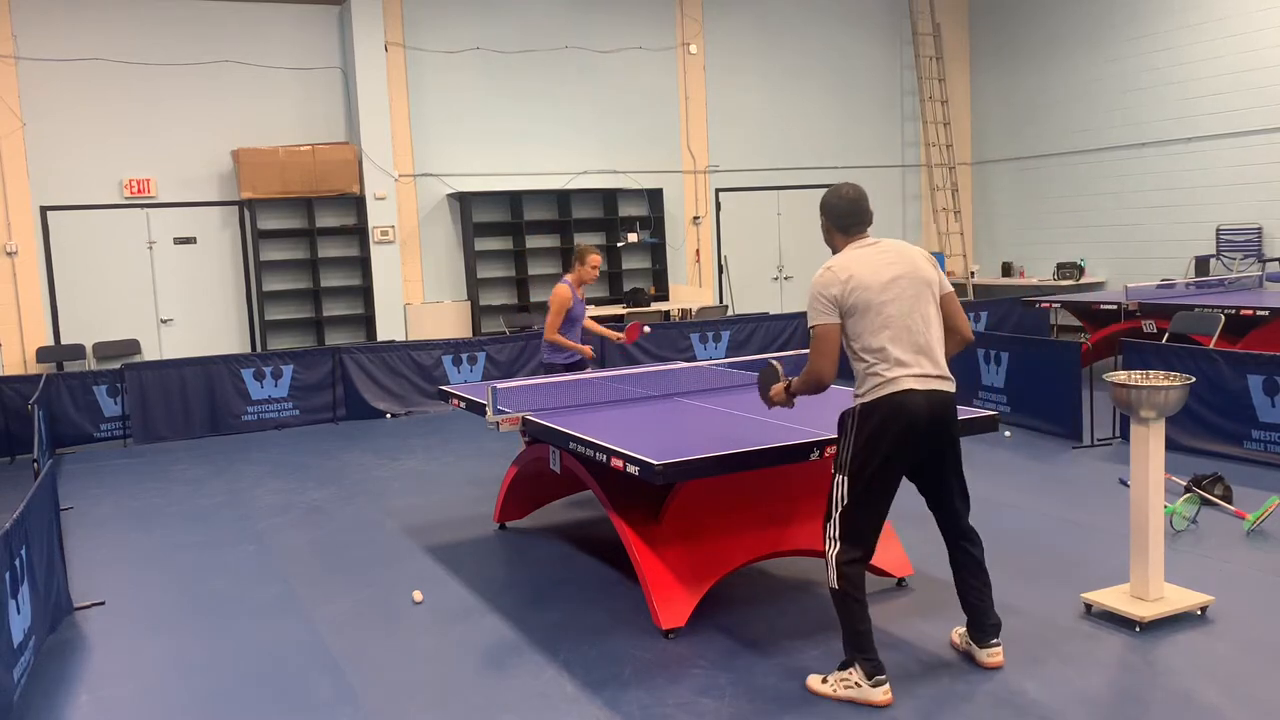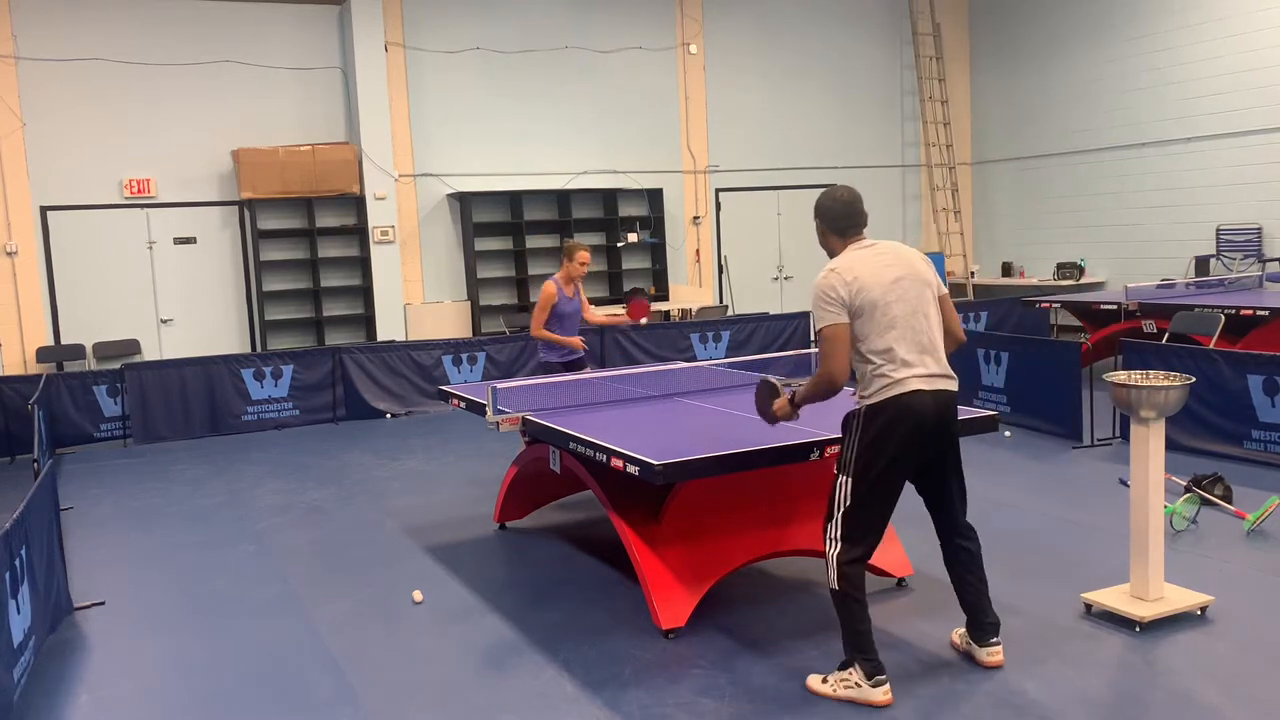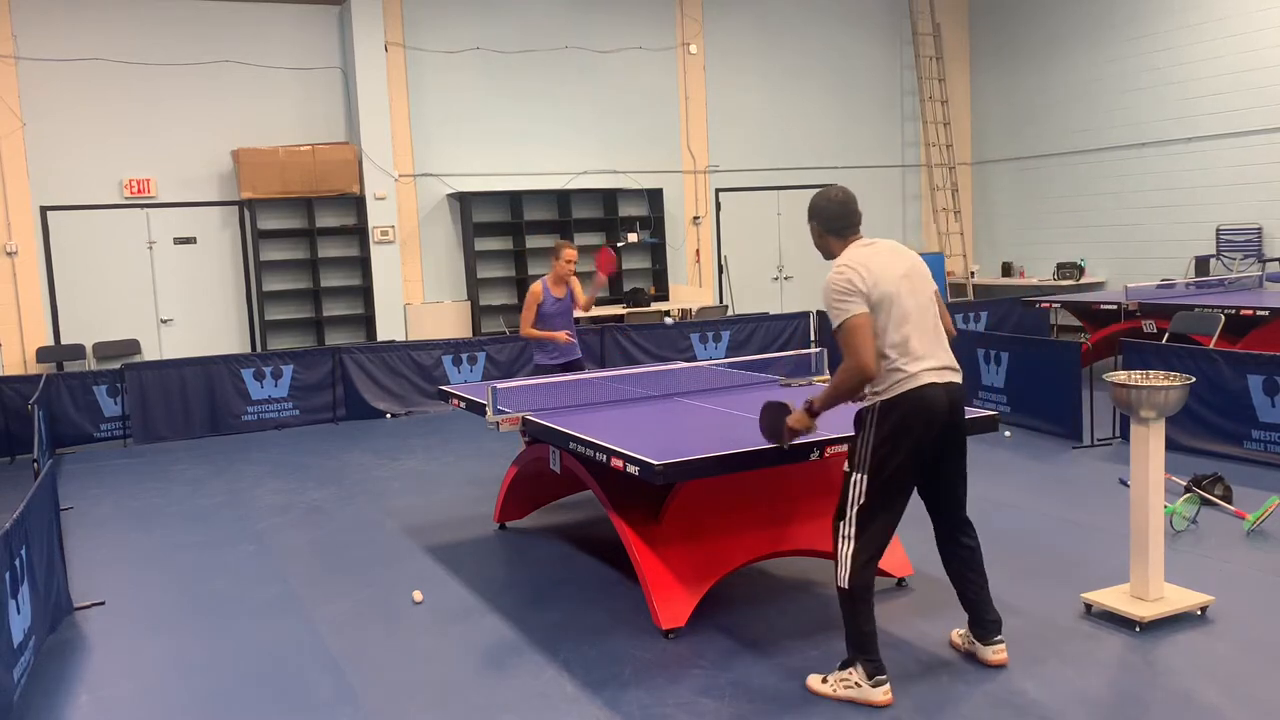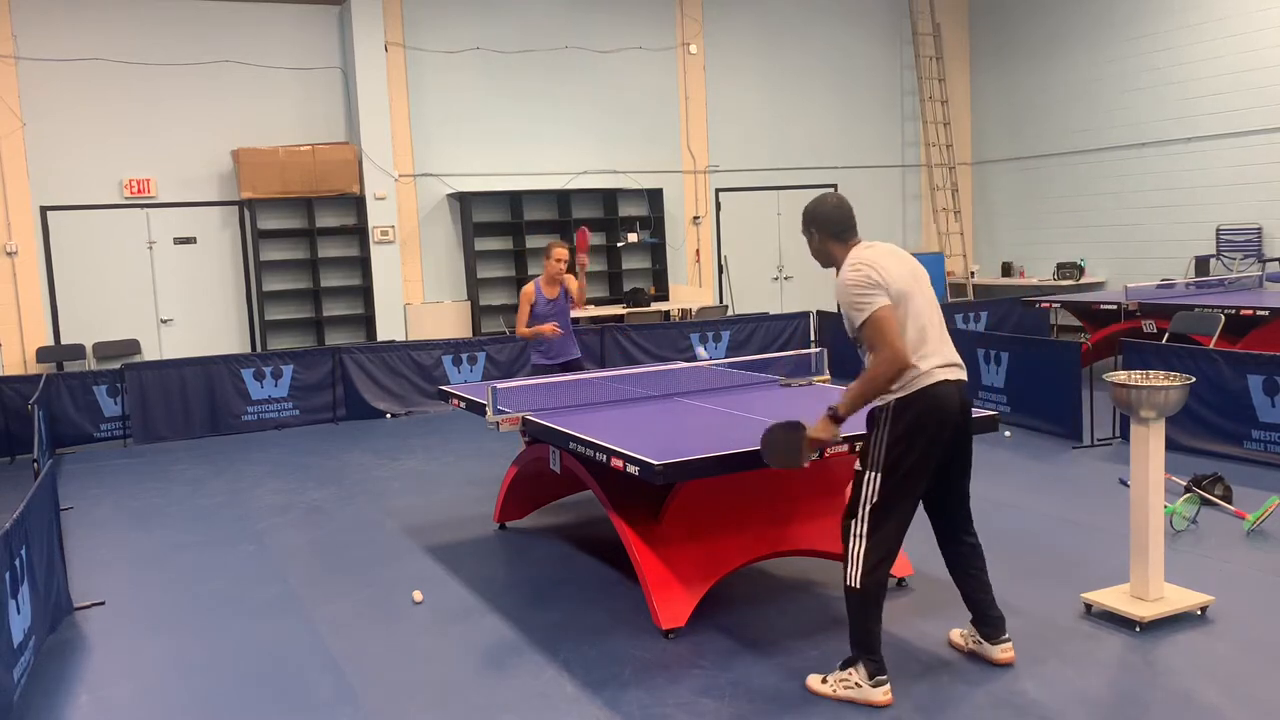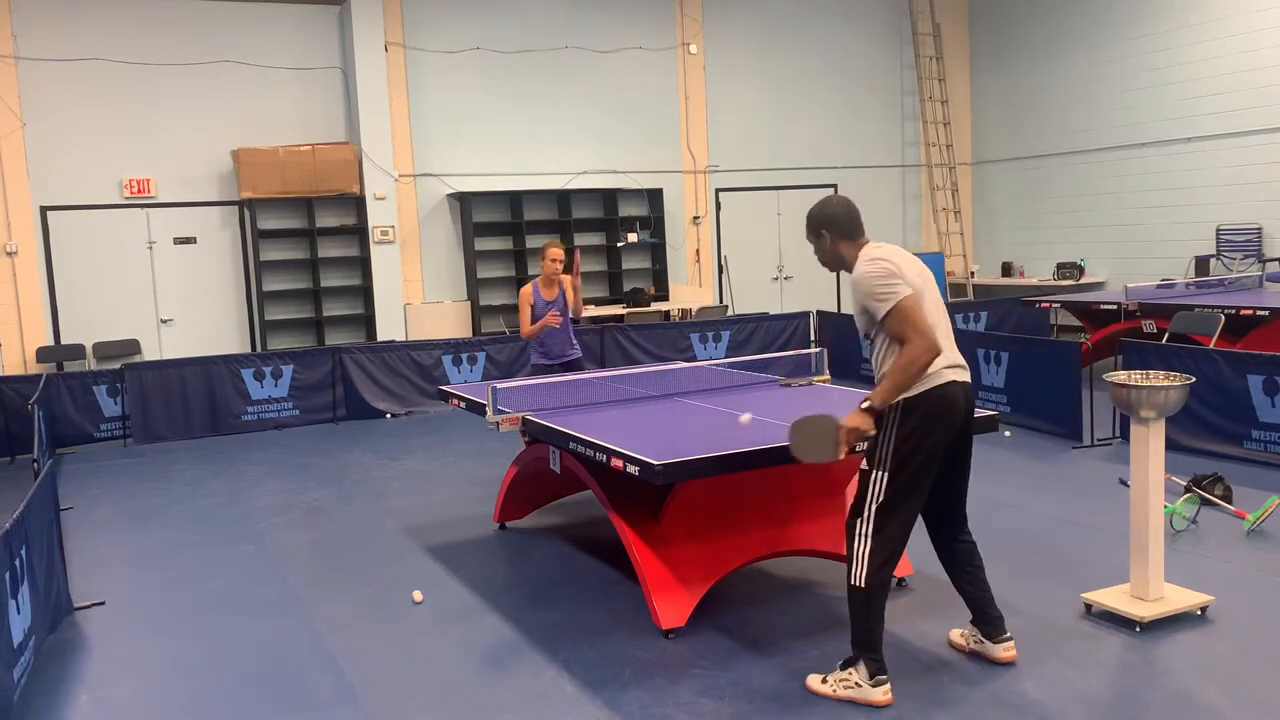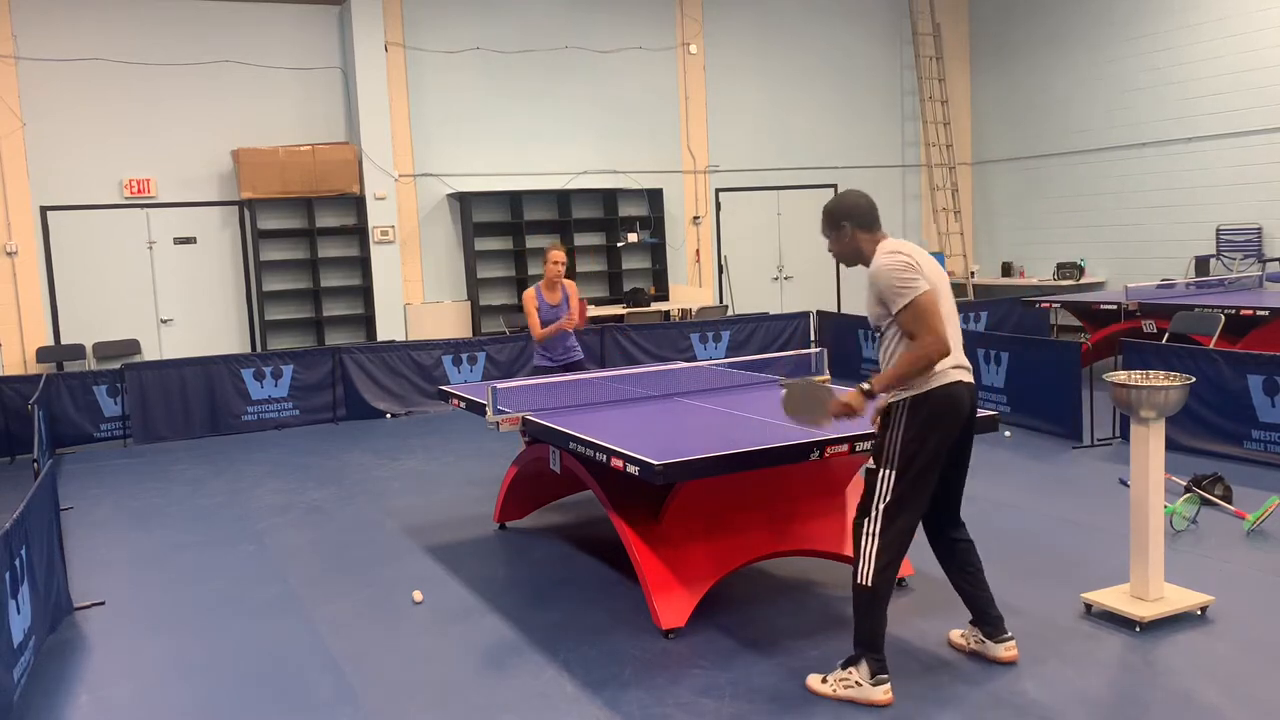
dt=0.1s
person 1, frame 1
left shoulder: (831, 277)
right shoulder: (918, 257)
left elbow: (823, 374)
right elbow: (962, 333)
left wrist: (788, 390)
left hip: (882, 410)
right hip: (940, 401)
left knee: (845, 540)
right knee: (957, 522)
left ankle: (866, 673)
right ankle: (985, 637)
person 1, frame 2
left shoulder: (833, 281)
right shoulder: (914, 258)
left elbow: (835, 375)
right elbow: (955, 335)
left wrist: (794, 402)
left hip: (888, 411)
right hip: (941, 399)
left knee: (845, 539)
right knee: (954, 523)
left ankle: (866, 673)
right ankle: (985, 636)
person 1, frame 3
left shoulder: (843, 277)
right shoulder: (905, 255)
left elbow: (862, 365)
right elbow: (945, 330)
left wrist: (812, 409)
left hip: (900, 406)
right hip: (949, 393)
left knee: (855, 538)
right knee: (953, 522)
left ankle: (866, 673)
right ankle: (987, 635)
person 1, frame 4
left shoulder: (855, 277)
right shoulder: (891, 256)
left elbow: (897, 357)
left wrist: (836, 414)
left hip: (914, 404)
right hip: (953, 392)
left knee: (866, 533)
right knee: (954, 522)
left ankle: (868, 673)
right ankle: (992, 633)
person 1, frame 5
left shoulder: (870, 271)
right shoulder: (896, 256)
left elbow: (924, 344)
left wrist: (868, 408)
right wrist: (882, 399)
left hip: (920, 405)
right hip: (956, 392)
left knee: (871, 532)
right knee: (950, 524)
left ankle: (868, 672)
right ankle: (993, 633)
person 1, frame 6
left shoulder: (889, 265)
right shoulder: (911, 255)
left elbow: (933, 343)
left wrist: (869, 392)
right wrist: (890, 388)
left hip: (924, 405)
right hip: (959, 395)
left knee: (877, 529)
right knee: (944, 521)
left ankle: (869, 671)
right ankle: (992, 632)
